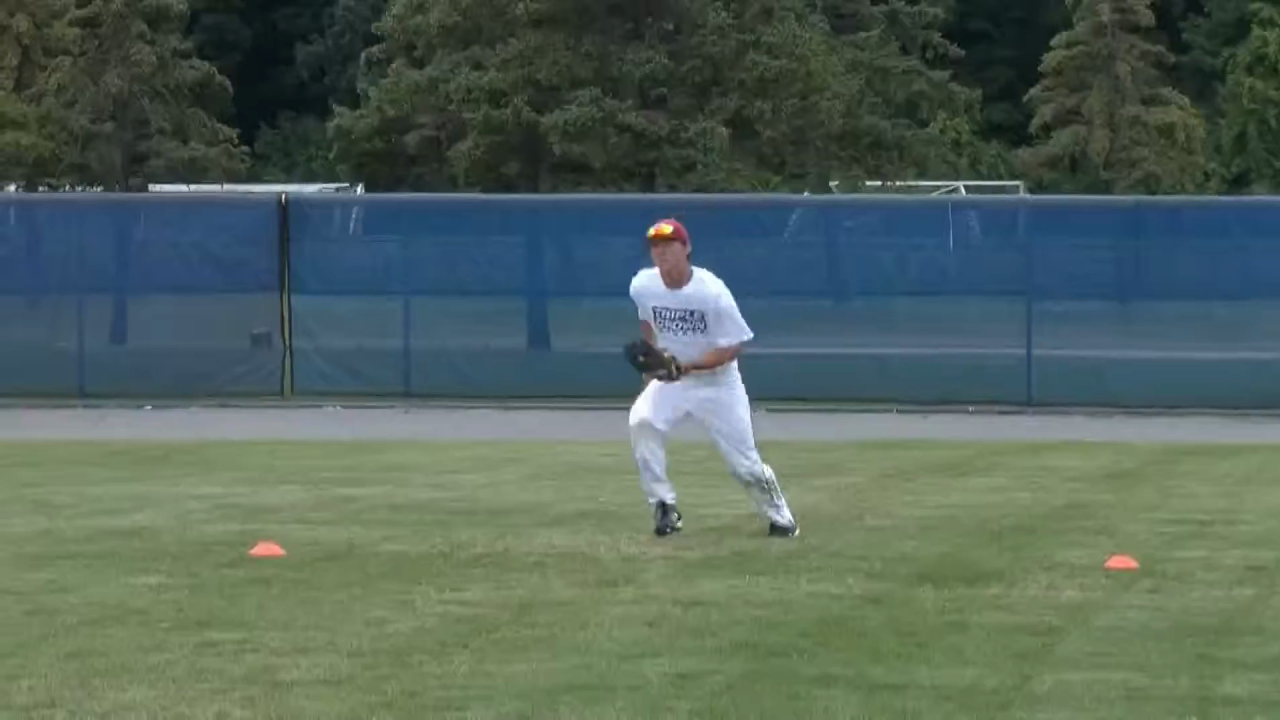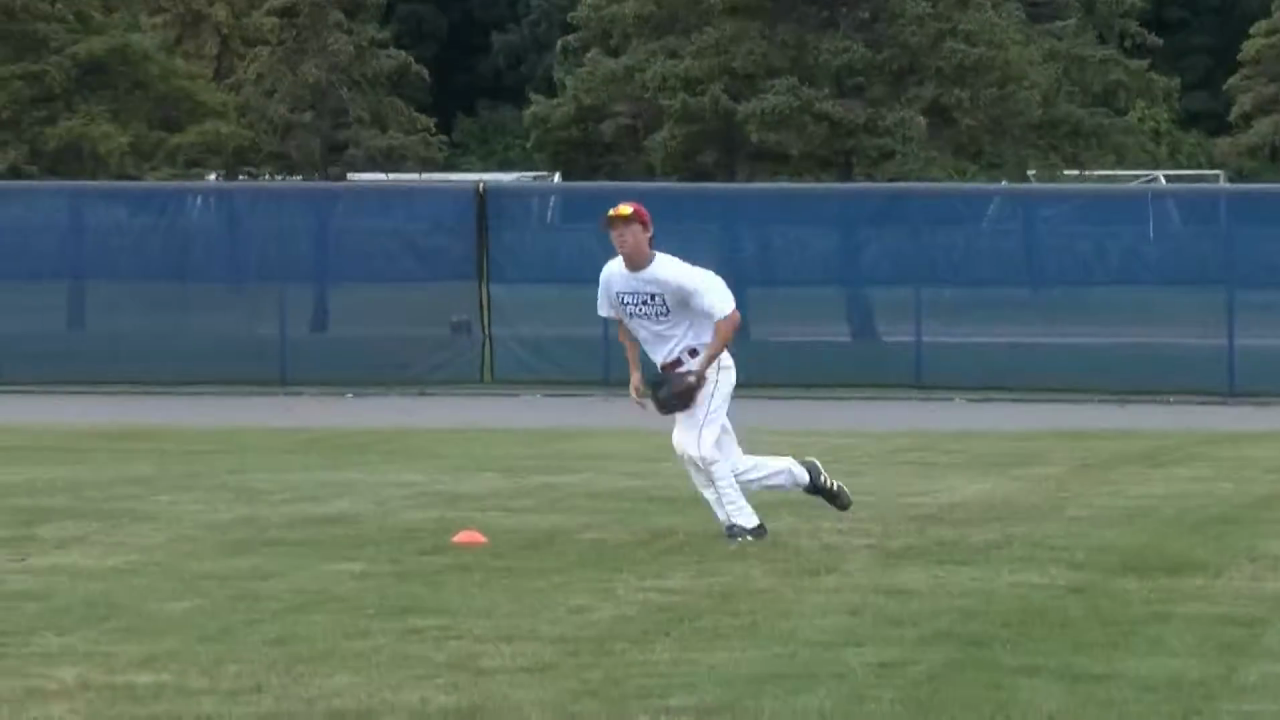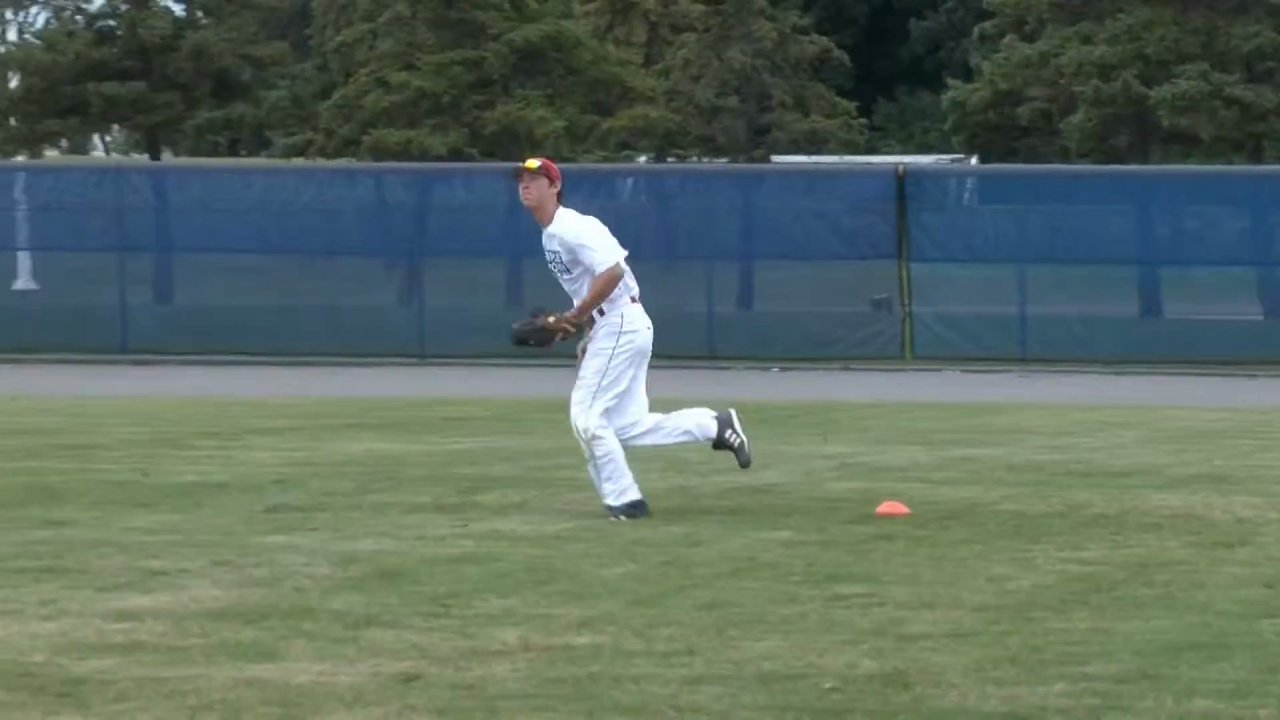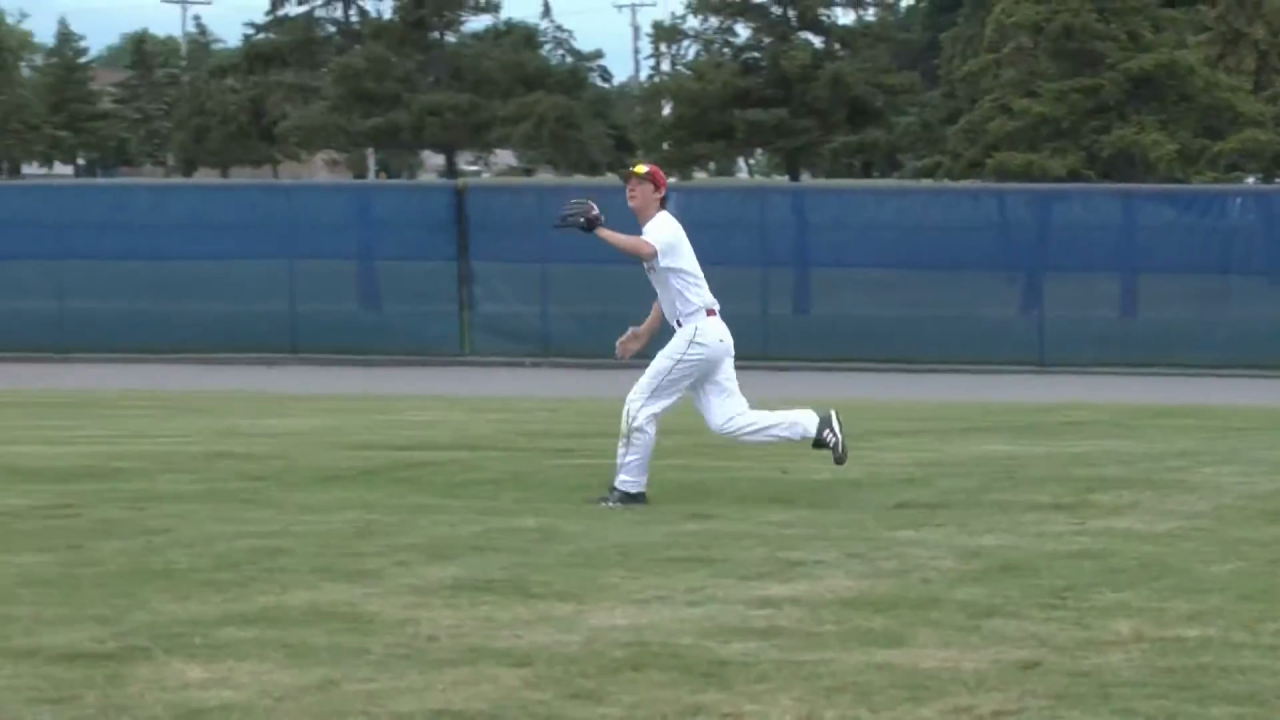
dt=0.5s
person 1, frame 1
left shoulder: (714, 293)
right shoulder: (642, 285)
left elbow: (732, 351)
left wrist: (683, 366)
left hip: (718, 381)
right hip: (672, 379)
left knee: (745, 466)
right knee: (641, 421)
left ankle: (780, 517)
right ankle: (663, 505)
person 1, frame 2
left shoulder: (674, 273)
right shoulder: (611, 275)
left elbow: (729, 317)
right elbow: (621, 320)
left wrist: (702, 367)
right wrist: (634, 371)
left hip: (710, 368)
right hip: (677, 376)
left knee: (693, 448)
right knee: (730, 465)
left ankle: (745, 524)
right ankle: (804, 474)
person 1, frame 3
left shoulder: (572, 226)
right shoulder: (549, 233)
left elbow: (612, 274)
left wrist: (572, 318)
right wrist: (590, 334)
left hip: (622, 325)
right hip: (610, 329)
left knee: (588, 419)
right knee: (624, 427)
left ankle: (625, 501)
right ankle: (715, 425)
person 1, frame 4
left shoulder: (664, 227)
right shoulder: (660, 229)
left elbow: (645, 251)
left wrist: (599, 230)
right wrist: (644, 332)
left hip: (699, 334)
right hip: (707, 333)
left knee: (639, 408)
right knee: (731, 420)
left ankle: (629, 488)
right ankle: (816, 425)
